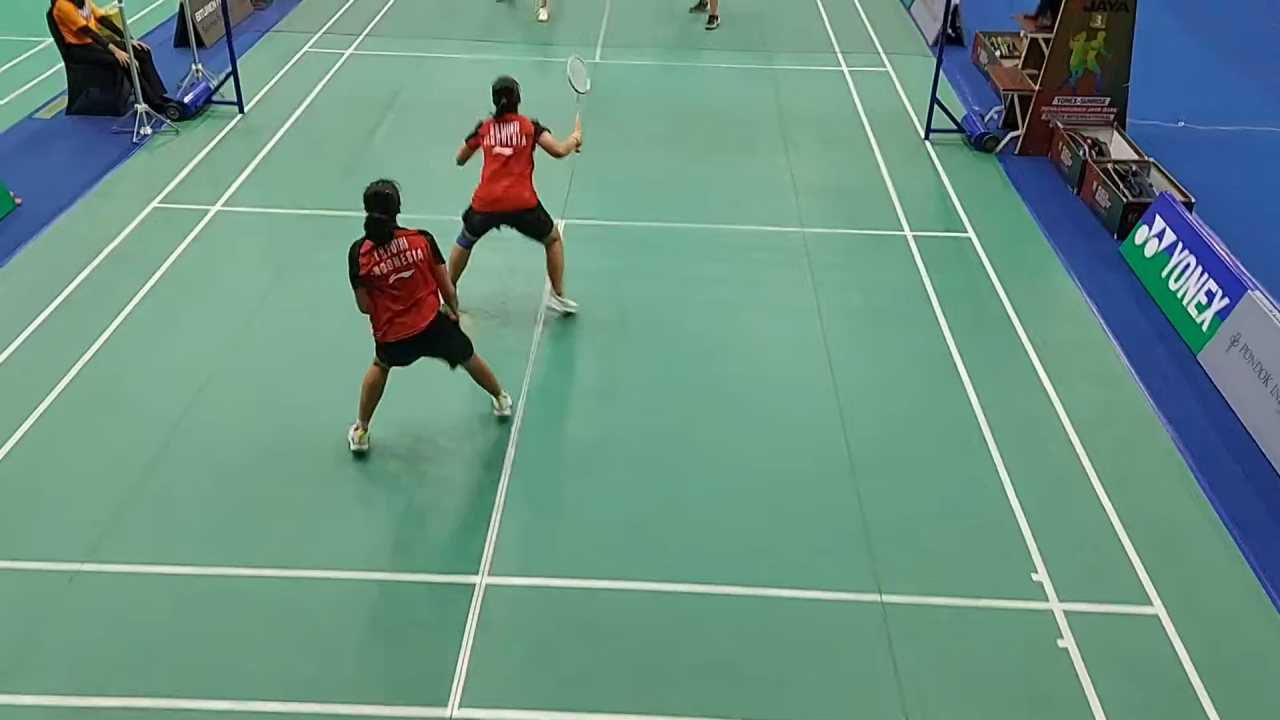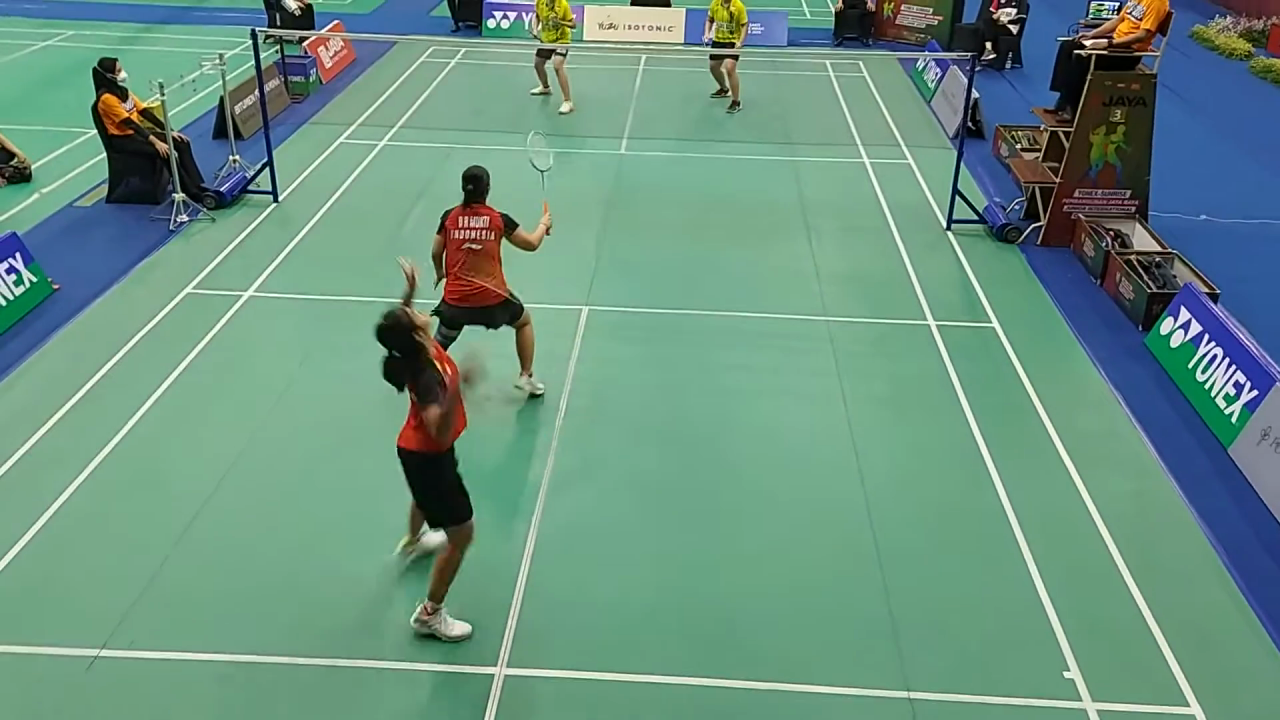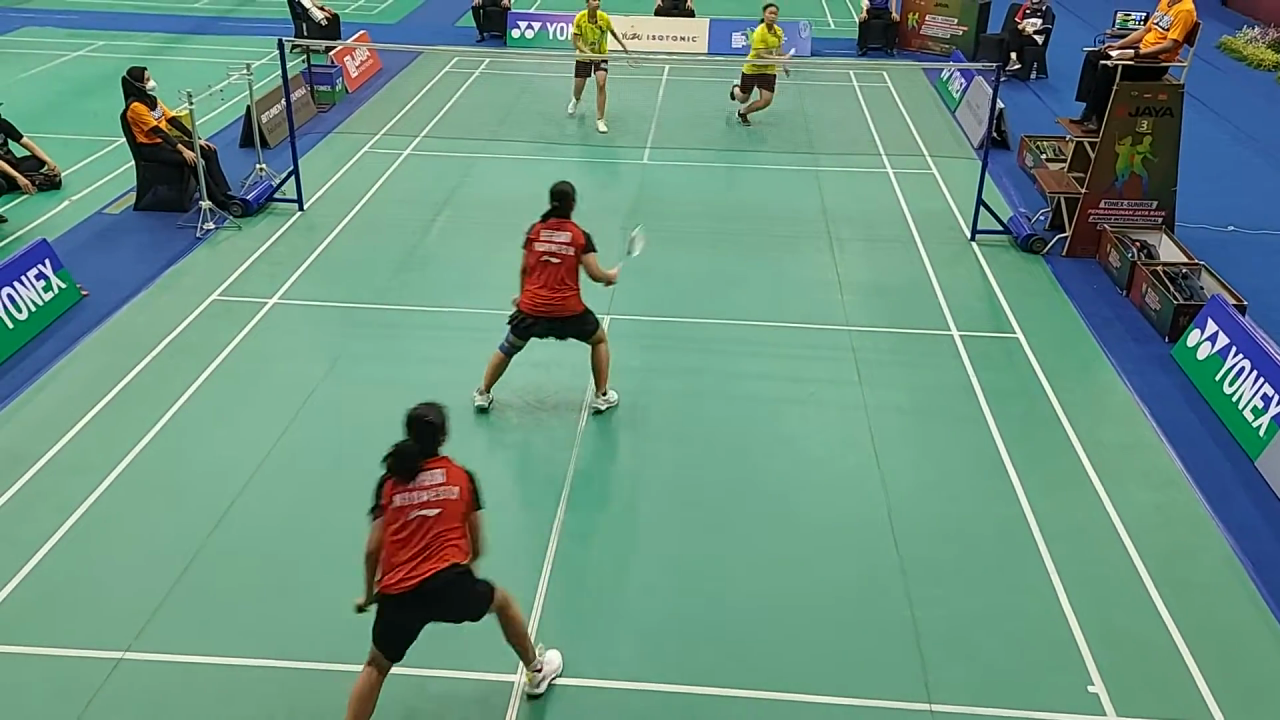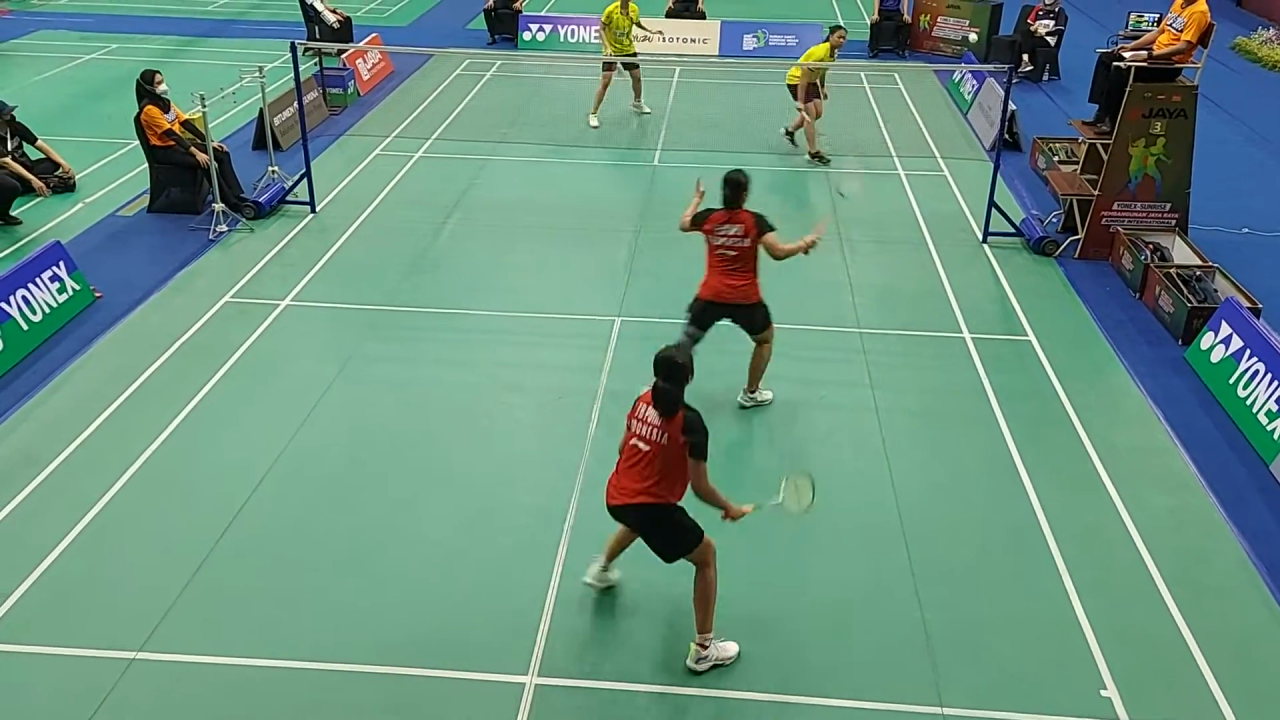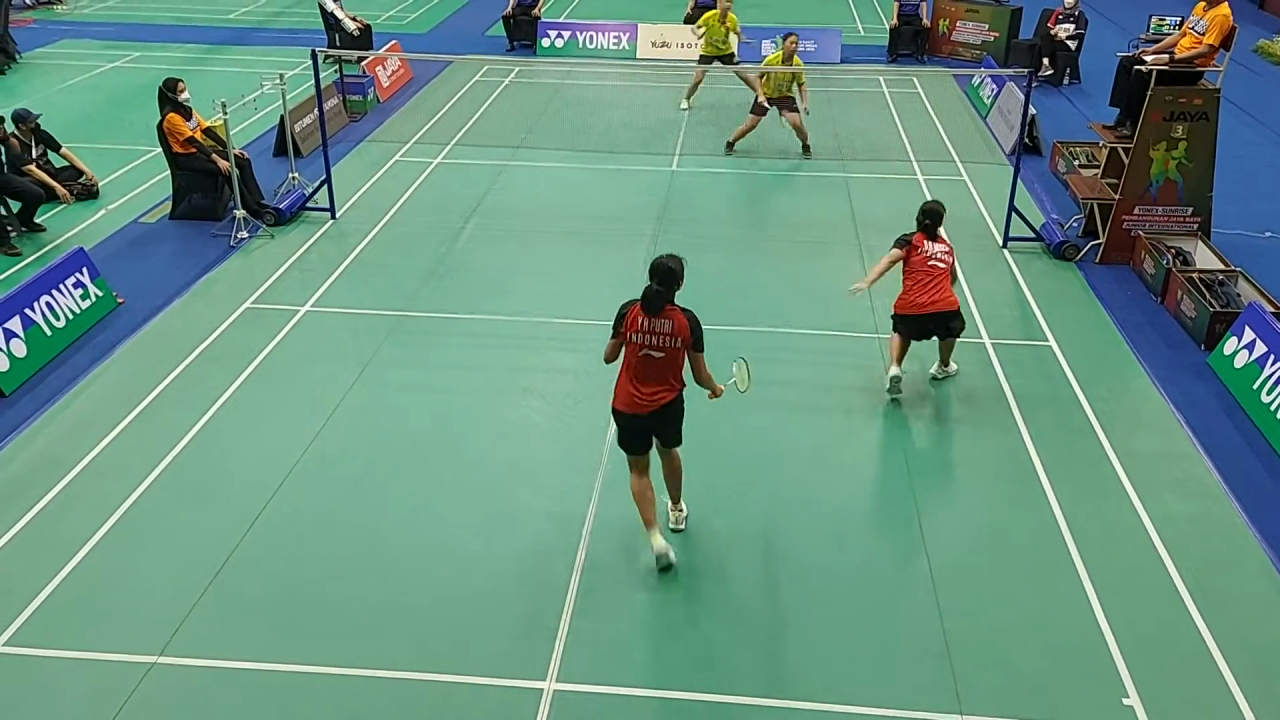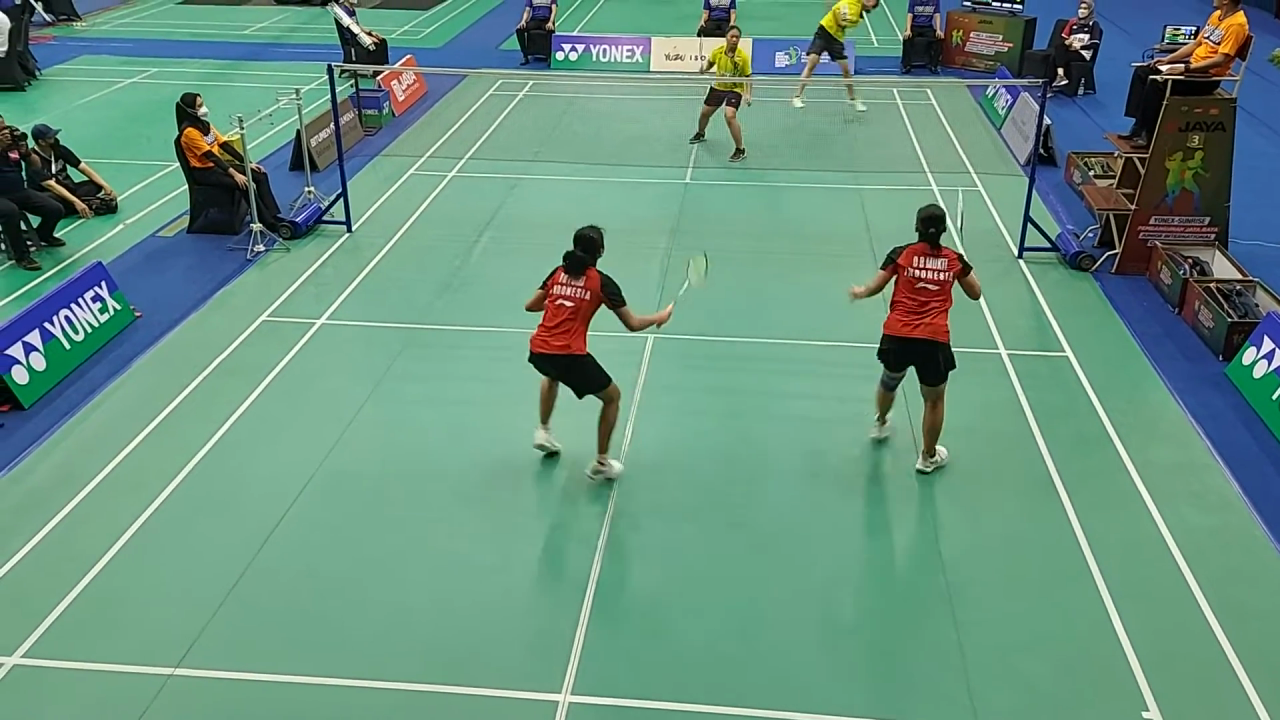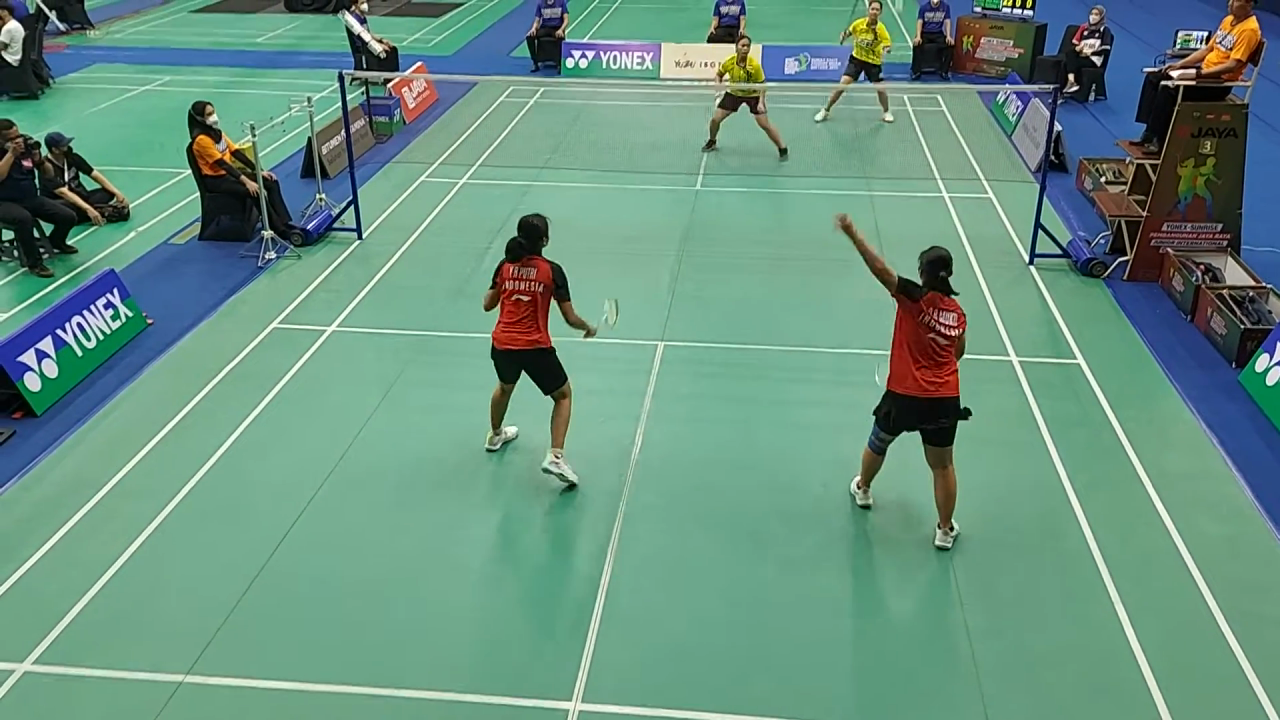
dt=0.7s
person 1, frame 1
left shoulder: (358, 253)
right shoulder: (422, 239)
left elbow: (364, 307)
right elbow: (447, 288)
right wrist: (454, 311)
left hip: (393, 338)
right hip: (434, 326)
left knee: (379, 365)
right knee: (470, 359)
left ankle: (360, 431)
right ankle: (501, 400)
person 1, frame 2
left shoulder: (411, 350)
right shoulder: (426, 376)
left elbow: (410, 319)
right elbow: (439, 433)
left wrist: (409, 287)
right wrist: (452, 398)
left hip: (413, 449)
right hip: (429, 458)
left knee: (427, 502)
right knee: (461, 533)
left ankle: (412, 541)
right ankle: (429, 614)
person 1, frame 3
left shoulder: (389, 483)
right shoulder: (461, 477)
left elbow: (374, 549)
right elbow: (477, 545)
left wrist: (369, 592)
right wrist: (467, 566)
left hip: (399, 591)
right hip: (449, 580)
left knee: (376, 666)
right knee: (502, 602)
right ankle: (536, 671)
person 1, frame 4
left shoulder: (641, 402)
right shoulder: (690, 423)
right elbow: (699, 487)
right wrist: (730, 509)
left hip: (615, 497)
right hip: (653, 505)
right knee: (706, 557)
left ankle: (602, 567)
right ankle: (703, 649)
person 1, frame 5
left shoulder: (629, 311)
right shoulder: (687, 321)
left elbow: (609, 356)
right elbow: (700, 376)
right wrist: (715, 388)
left hip: (629, 405)
right hip: (668, 403)
left knee: (639, 472)
right knee: (668, 453)
left ankle: (656, 539)
right ankle: (676, 510)
person 1, frame 6
left shoulder: (559, 273)
right shoulder: (603, 282)
left elbow: (530, 306)
right elbow: (632, 324)
right wrist: (659, 317)
left hip: (538, 350)
right hip: (569, 354)
left knee: (552, 377)
right knee: (612, 397)
left ankle: (544, 433)
right ankle: (601, 464)
person 1, frame 7
left shoulder: (505, 266)
right shoulder: (552, 271)
left elbow: (488, 305)
right elbow: (570, 318)
right wrist: (588, 328)
left hip: (502, 344)
right hip: (535, 348)
left knee: (505, 386)
right knee: (563, 396)
left ankle: (495, 435)
right ankle: (555, 457)
person 2, frame 1
left shoulder: (483, 128)
right shoulder: (530, 125)
left elbow: (460, 159)
right elbow: (559, 150)
left wrist: (469, 144)
right wrist: (574, 139)
left hip: (485, 203)
right hip: (522, 203)
left knee: (464, 242)
right knee: (553, 241)
right ankle: (558, 297)
person 2, frame 2
left shoulder: (450, 217)
right shoulder: (499, 219)
left elbow: (436, 253)
right elbow: (531, 244)
left wrist: (440, 275)
right wrist: (544, 225)
left hip: (456, 297)
right hip: (492, 296)
left knee: (442, 342)
right knee: (524, 323)
right ankle: (527, 378)
person 2, frame 3
left shoulder: (535, 230)
right shoulder: (580, 236)
left elbow: (525, 268)
right elbow: (595, 274)
left wrist: (522, 294)
right wrist: (611, 276)
left hip: (532, 307)
right hip: (568, 310)
left knee: (507, 349)
right knee: (600, 341)
left ankle: (483, 394)
right ankle: (602, 396)
person 2, frame 4
left shoulder: (709, 218)
right shoulder: (755, 221)
left elbow: (685, 225)
right elbow: (778, 252)
left wrist: (696, 200)
right wrist: (804, 244)
left hip: (711, 296)
right hip: (746, 298)
left knee: (688, 340)
right knee: (765, 340)
right ankle: (751, 392)
person 2, frame 5
left shoulder: (909, 240)
right shoulder: (947, 245)
left elbow: (890, 259)
left wrist: (867, 281)
left hip: (911, 310)
right hip: (945, 309)
left knee: (900, 333)
right knee: (951, 329)
left ankle: (894, 368)
right ankle: (943, 367)
person 2, frame 6
left shoulder: (902, 254)
right shoulder: (954, 260)
left elbow: (877, 285)
right elbow: (975, 293)
left wrist: (860, 292)
right wrist: (967, 270)
left hip: (897, 335)
right hip: (933, 339)
left knee: (889, 383)
right knee: (934, 399)
left ankle: (880, 424)
right ankle: (927, 456)
person 2, frame 7
left shoulder: (914, 296)
right shoulder: (958, 313)
left elbow: (880, 267)
left wrist: (852, 233)
left hip: (904, 395)
right hip: (945, 398)
left knee: (878, 444)
right knee: (942, 465)
left ankle: (863, 489)
right ankle: (945, 529)
